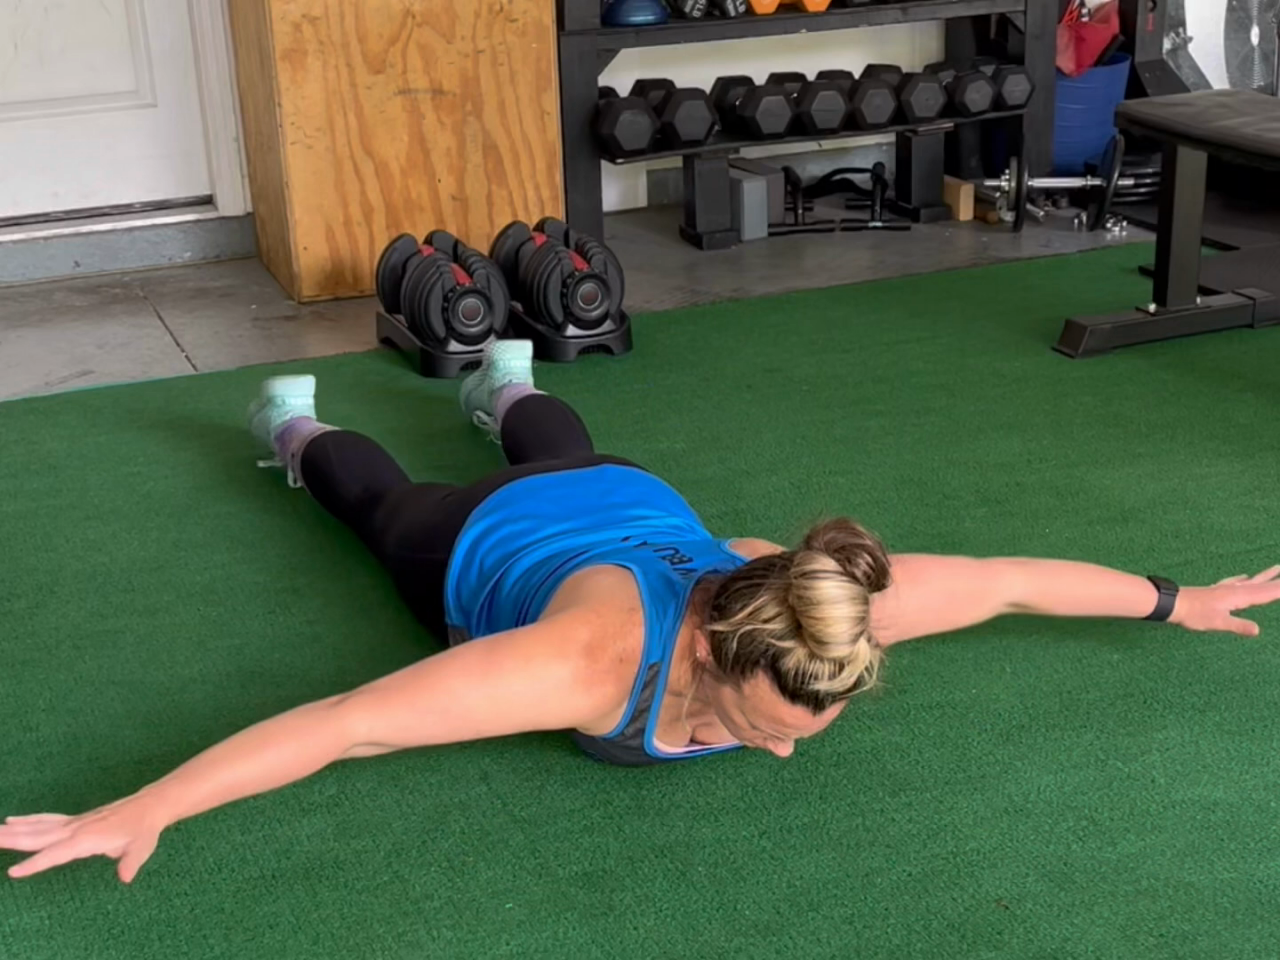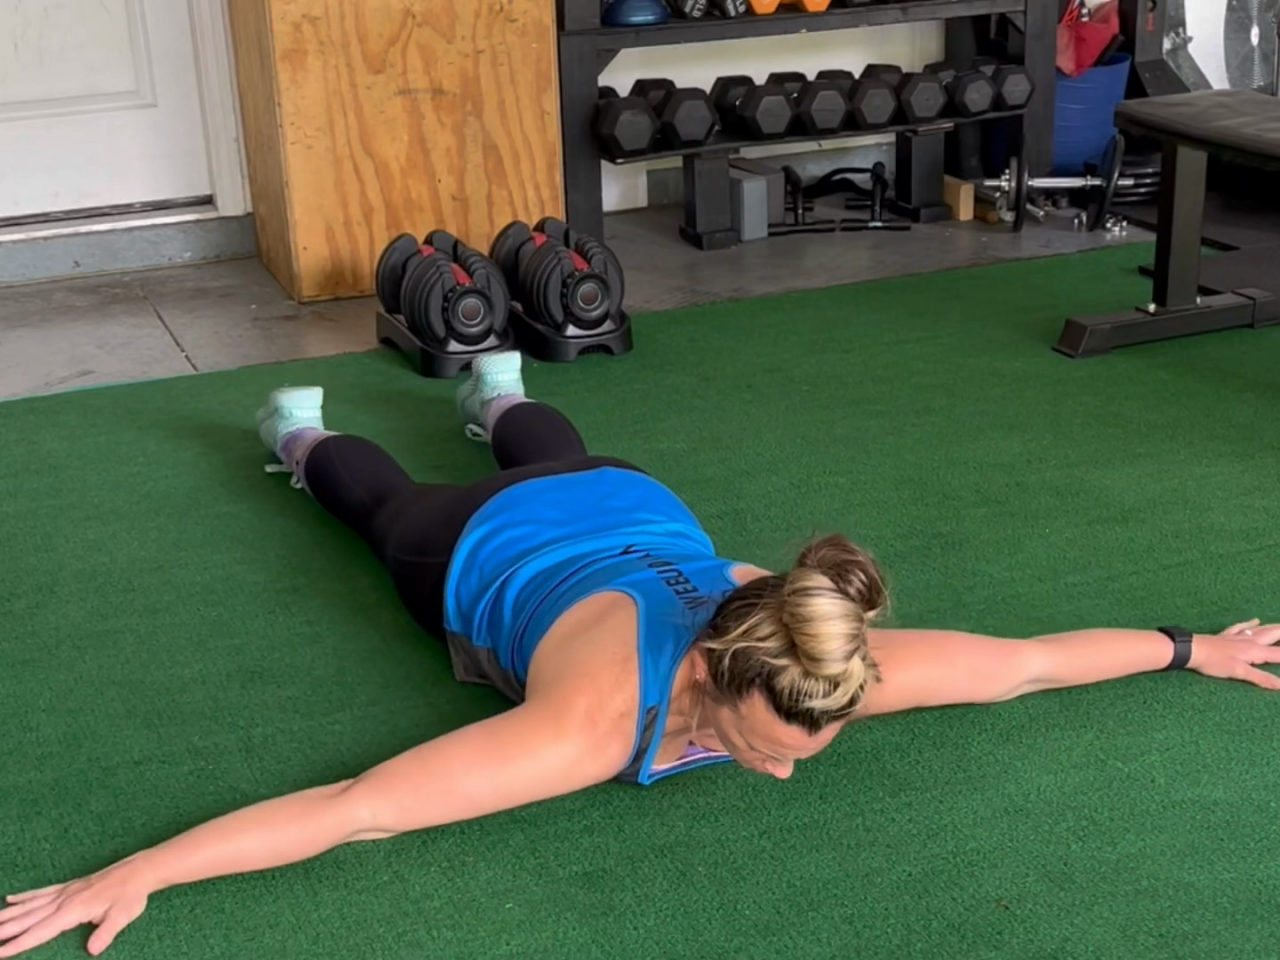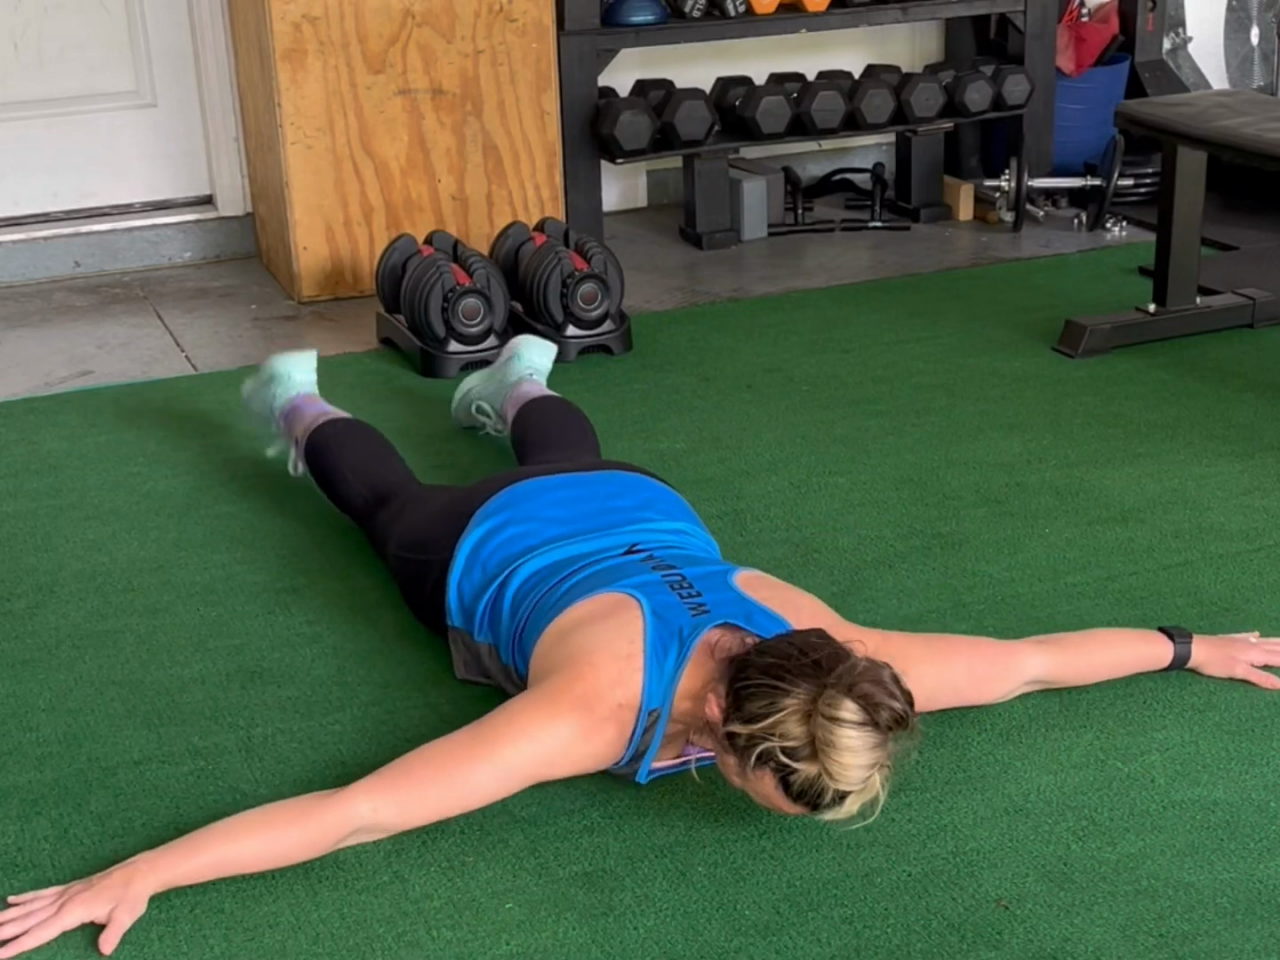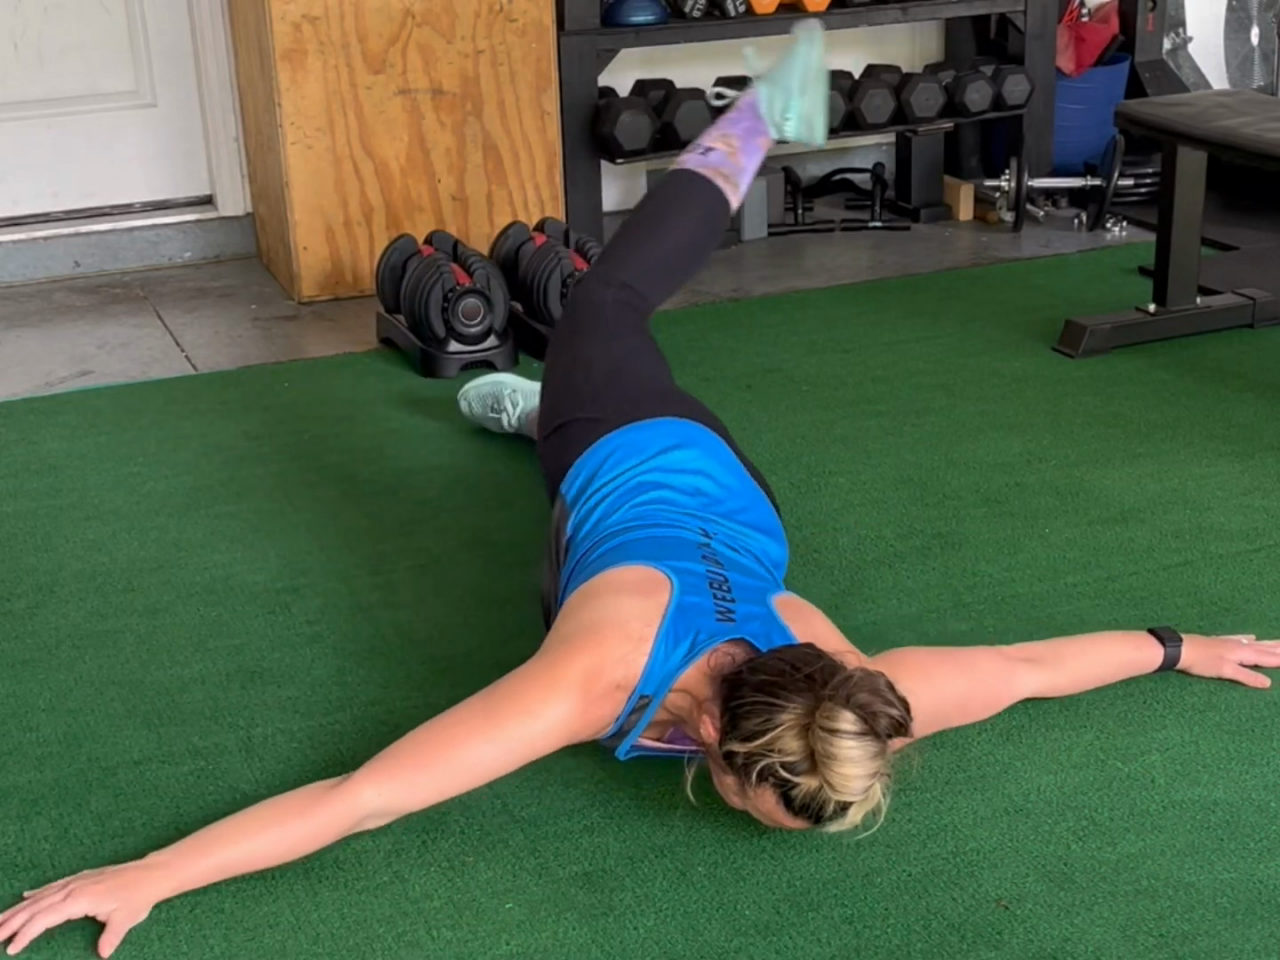
dt=0.7s
person 1, frame 1
left shoulder: (822, 611)
right shoulder: (597, 662)
left elbow: (1007, 579)
right elbow: (347, 723)
left wrist: (1177, 601)
right wrist: (134, 812)
left hip: (635, 509)
right hip: (482, 556)
left knee: (558, 447)
right knee: (384, 498)
left ankle: (504, 380)
right ankle: (296, 425)
person 1, frame 2
left shoulder: (829, 662)
right shoulder: (599, 722)
left elbow: (1029, 660)
right elbow: (346, 809)
left hip: (637, 515)
right hip: (485, 555)
left knee: (556, 463)
right knee: (389, 504)
left ankle: (497, 391)
right ankle: (302, 430)
person 1, frame 3
left shoulder: (833, 657)
right shoulder: (601, 712)
left elbow: (1029, 658)
right elbow: (346, 813)
left hip: (647, 521)
right hip: (492, 559)
left knee: (571, 454)
right knee: (392, 503)
left ankle: (516, 382)
right ankle: (299, 404)
person 1, frame 4
left shoulder: (845, 706)
right shoulder: (601, 684)
left elbow: (1027, 667)
right elbow: (354, 800)
left hip: (717, 493)
right hip: (633, 463)
right knee: (618, 300)
right ankle: (765, 114)
